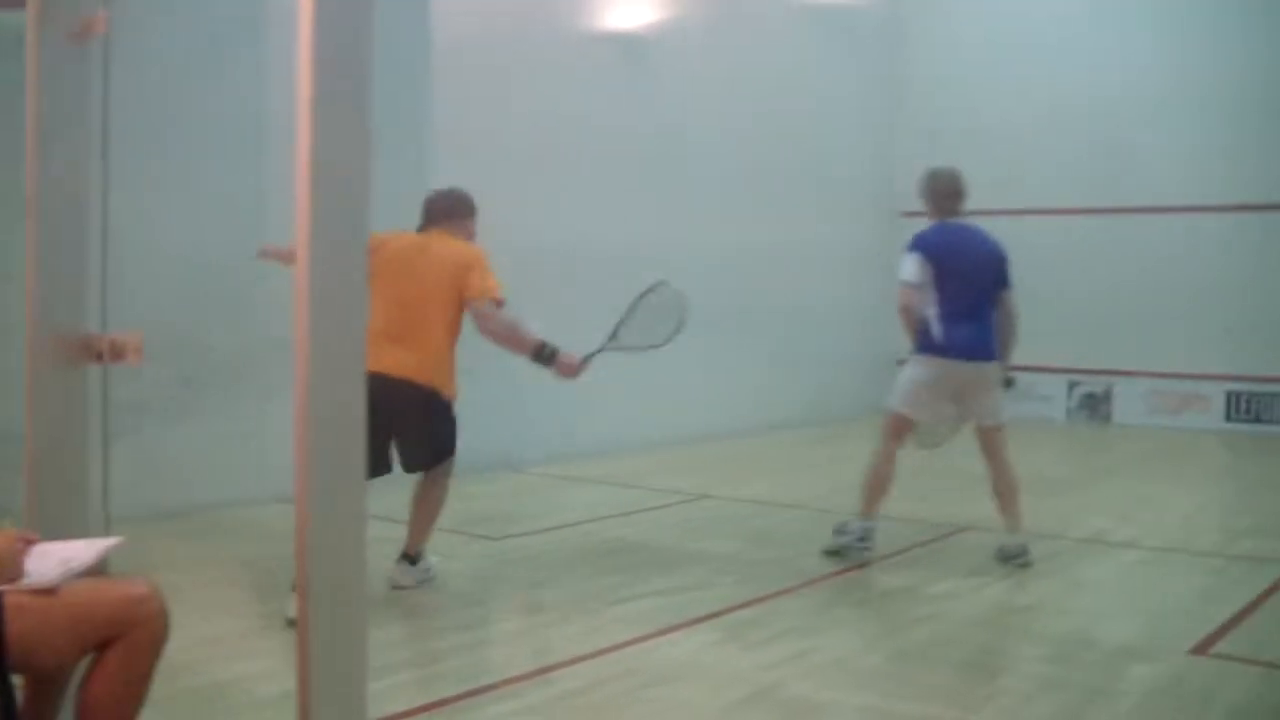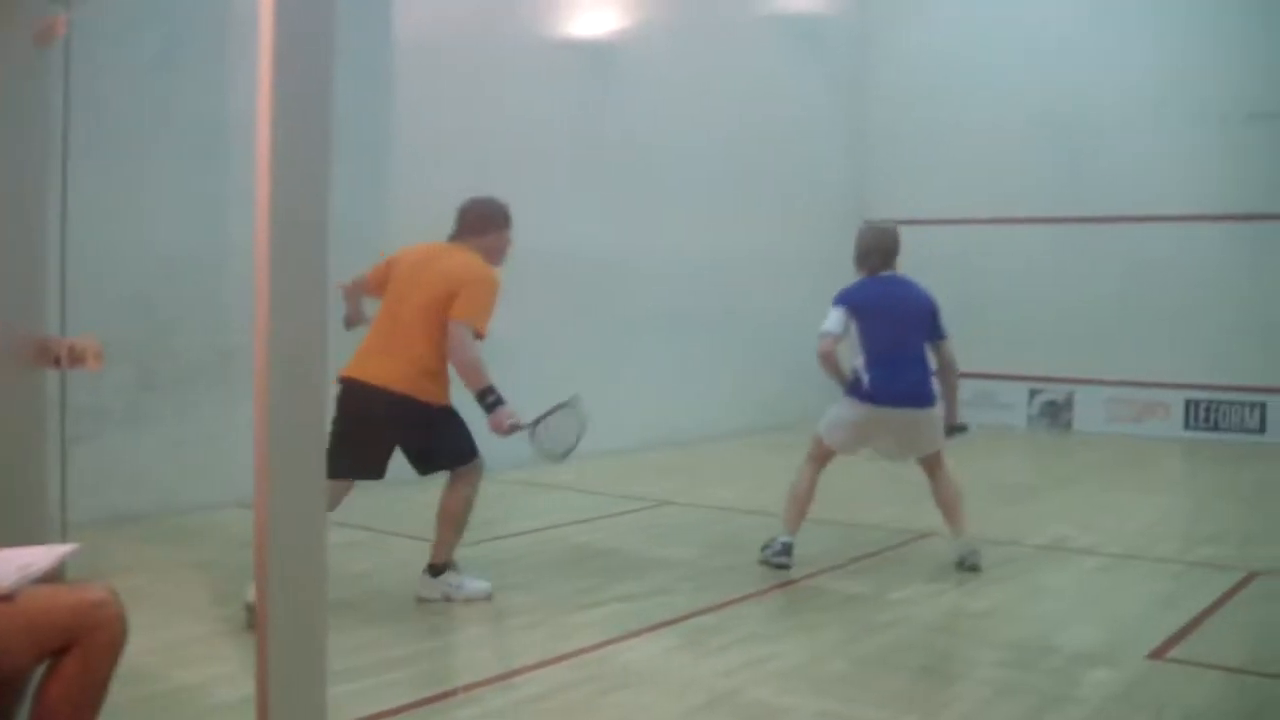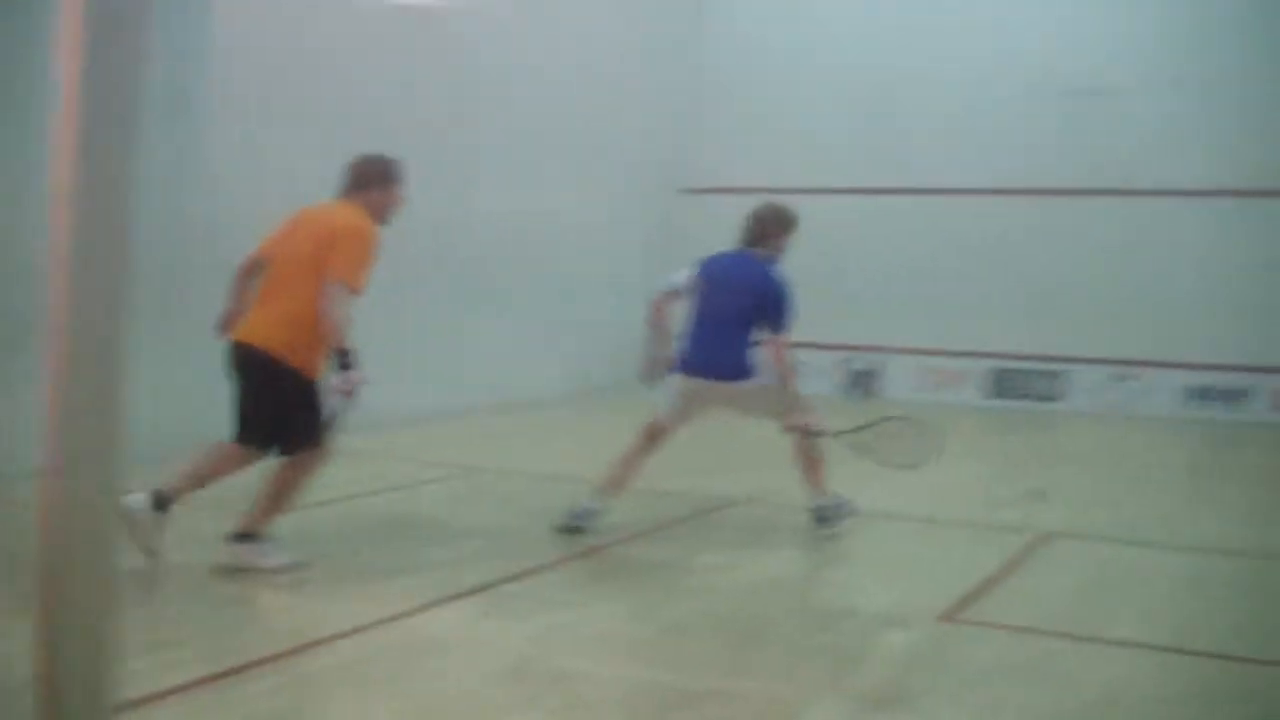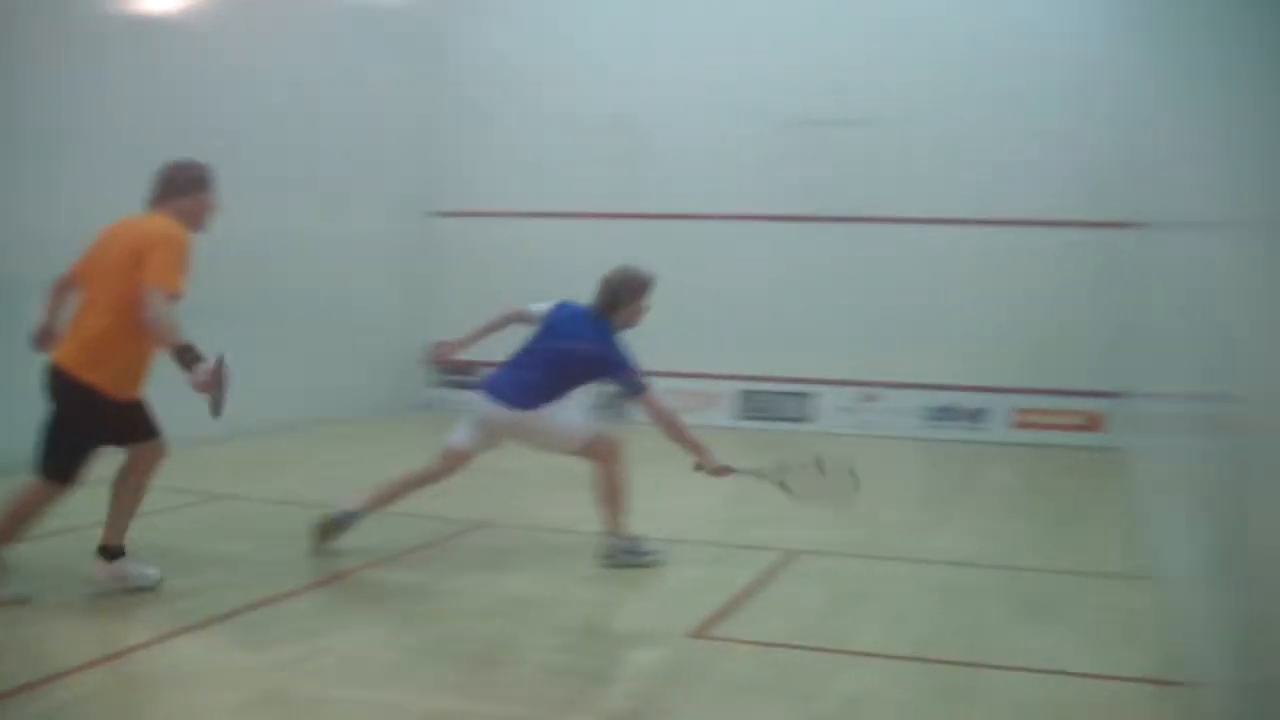
dt=0.2s
person 1, frame 1
left shoulder: (384, 245)
right shoulder: (469, 259)
right elbow: (491, 320)
left wrist: (271, 252)
right wrist: (550, 356)
left hip: (368, 377)
right hip: (425, 385)
right knee: (437, 469)
right ankle: (409, 562)
person 1, frame 2
left shoulder: (412, 256)
right shoulder: (480, 276)
left elbow: (352, 289)
right elbow: (459, 346)
left wrist: (354, 314)
right wrist: (493, 403)
left hip: (359, 383)
right hip: (412, 398)
left knee: (335, 487)
right knee: (467, 470)
right ankle: (439, 573)
person 1, frame 3
left shoulder: (308, 217)
right shoulder: (359, 232)
left elbow: (250, 266)
right elbow: (332, 300)
left wrist: (233, 310)
right wrist: (345, 362)
left hip: (251, 344)
right hip: (284, 357)
left knee: (251, 446)
right knee: (310, 450)
left ankle: (153, 502)
right ankle: (245, 540)
person 1, frame 4
left shoulder: (122, 230)
right shoulder: (172, 238)
left elbow: (66, 281)
right elbow: (154, 307)
left wrist: (49, 325)
right wrist: (192, 359)
left hip: (81, 369)
right hip: (93, 378)
left knee: (149, 449)
right knee: (56, 480)
left ankle: (111, 556)
person 2, frame 1
left shoulder: (924, 243)
right shoulder: (991, 246)
left elbow: (908, 304)
right elbow: (1008, 312)
left wrist: (921, 342)
right wrist: (1002, 360)
left hip: (937, 357)
right hip: (983, 361)
left knee: (890, 439)
right knee: (995, 450)
left ankle: (860, 528)
right ankle: (1015, 540)
person 2, frame 2
left shoulder: (849, 297)
right shoulder: (922, 298)
left elbow: (825, 351)
right elbow: (948, 363)
left wrist: (850, 386)
right wrist: (952, 411)
left hip: (869, 400)
right hip: (917, 403)
left knee: (813, 461)
right knee: (935, 469)
left ankle: (784, 542)
right ankle: (964, 544)
person 2, frame 3
left shoulder: (711, 264)
right shoulder: (772, 286)
left elbow: (660, 301)
right elbow: (779, 353)
right wrist: (797, 411)
left hip: (690, 374)
right hip: (734, 379)
left knee: (647, 440)
right knee: (803, 423)
left ankle: (590, 508)
right ankle: (822, 502)
person 2, frame 4
left shoulder: (566, 312)
right shoulder: (610, 354)
left elbow: (512, 316)
right elbow: (656, 411)
left wrist: (459, 343)
right wrist: (700, 453)
left hip: (489, 398)
right hip: (521, 411)
left knee: (436, 470)
right knee: (609, 452)
left ankle: (352, 517)
right ankle: (618, 542)
